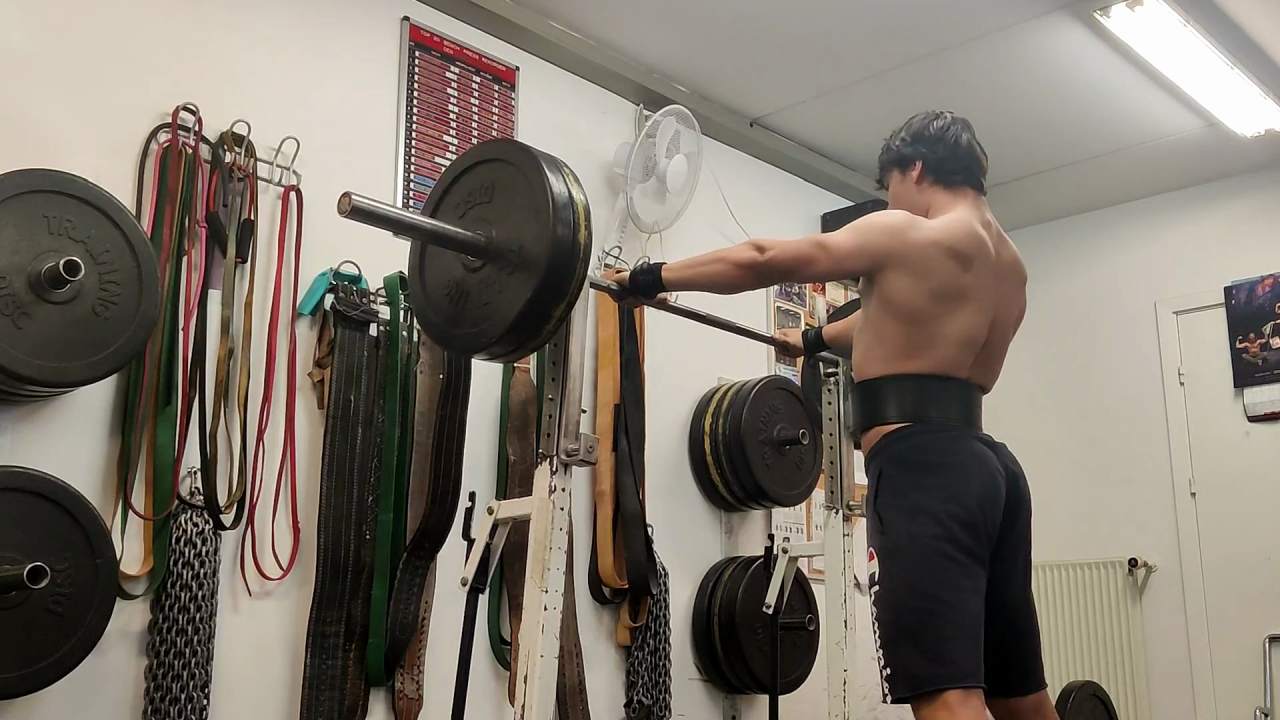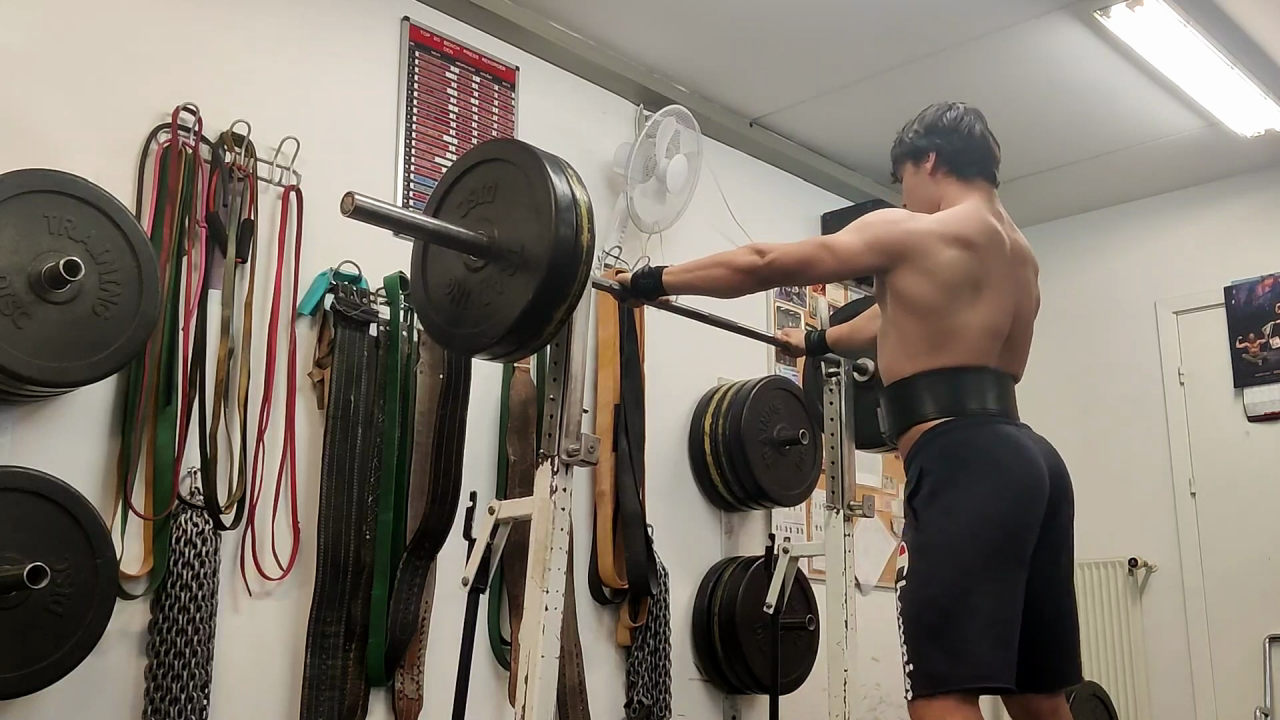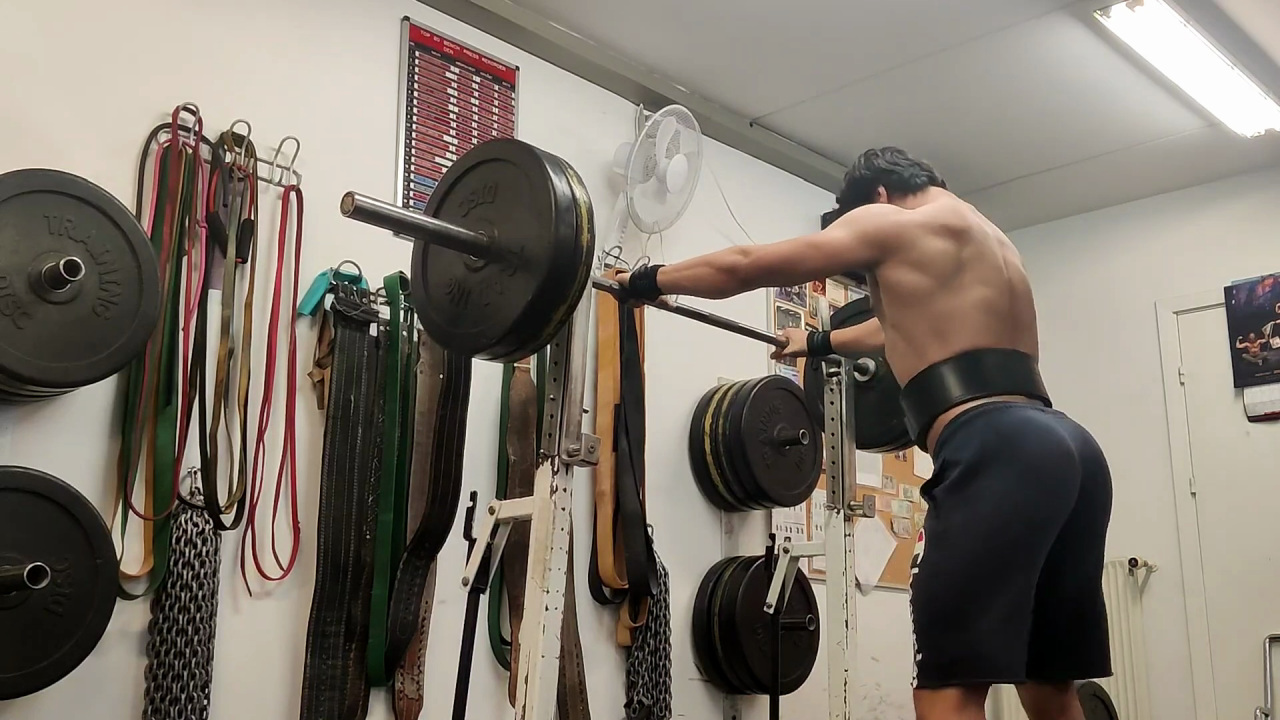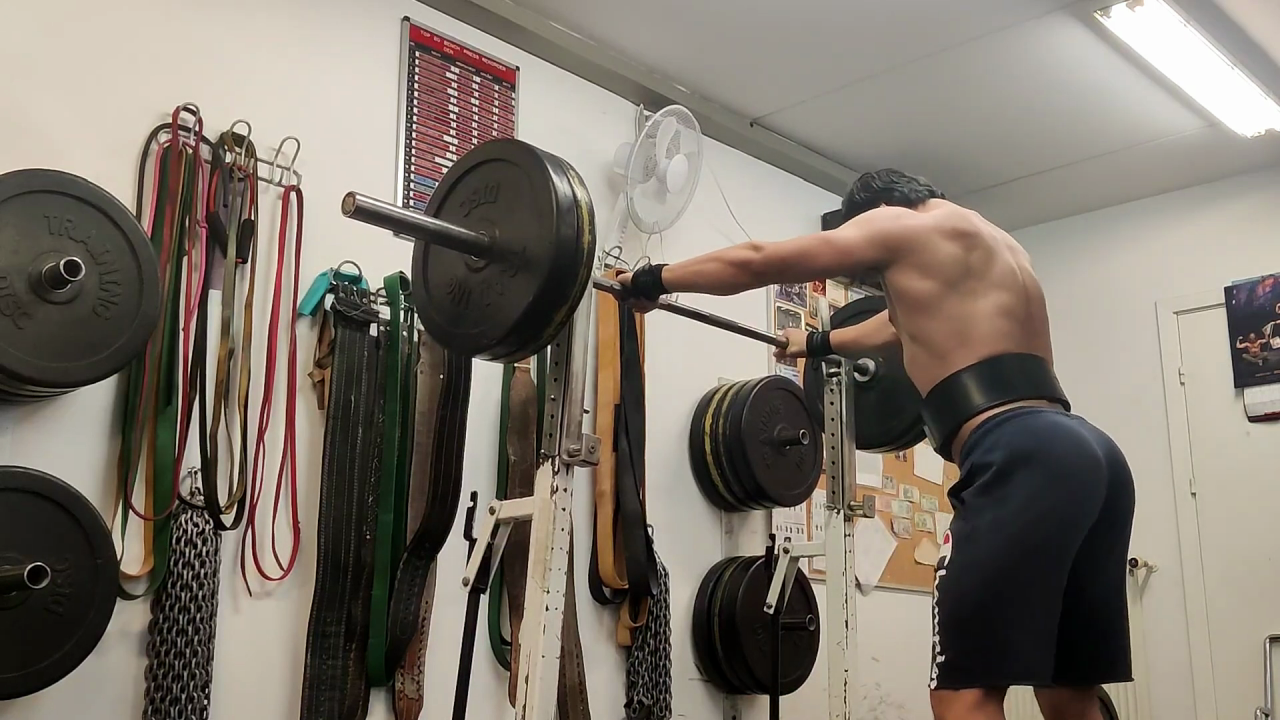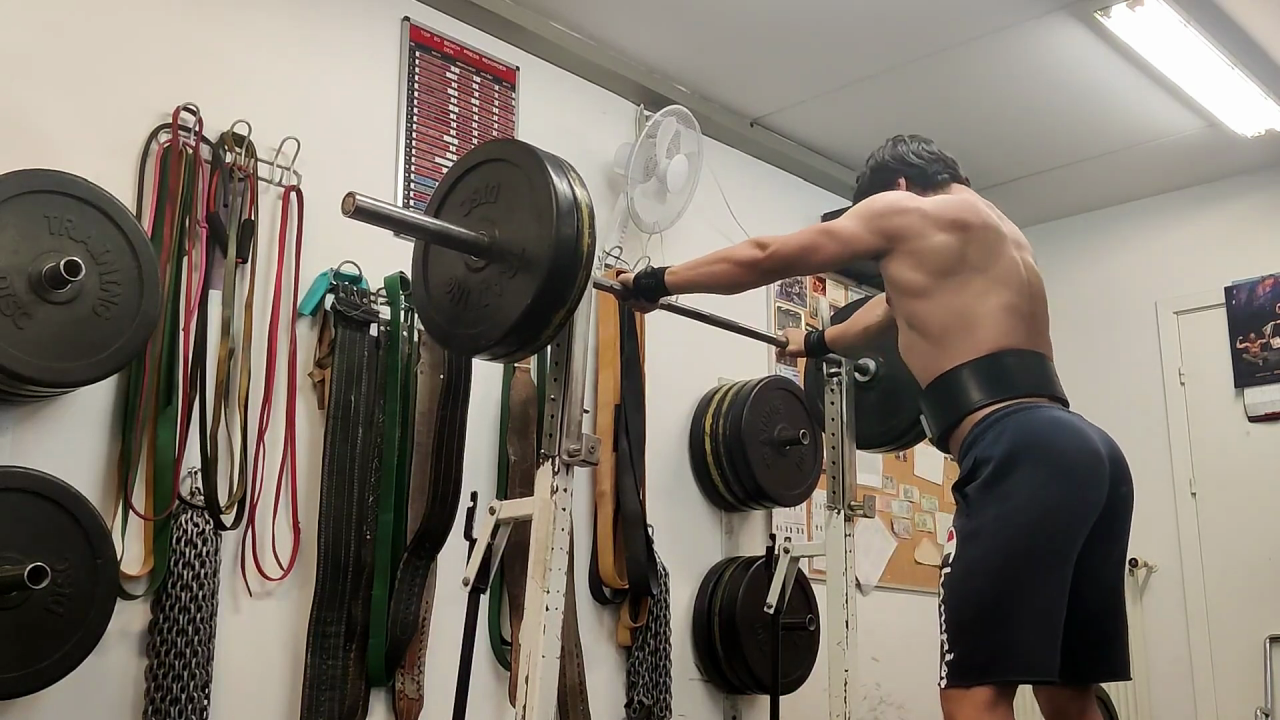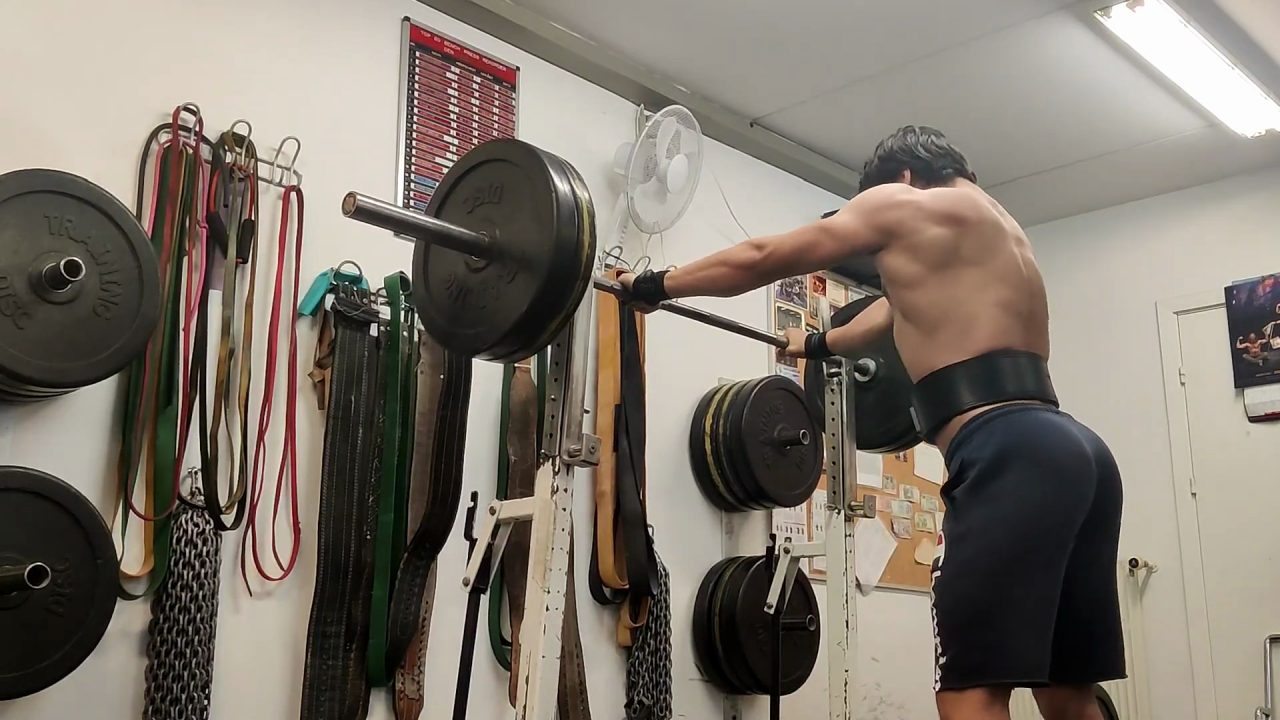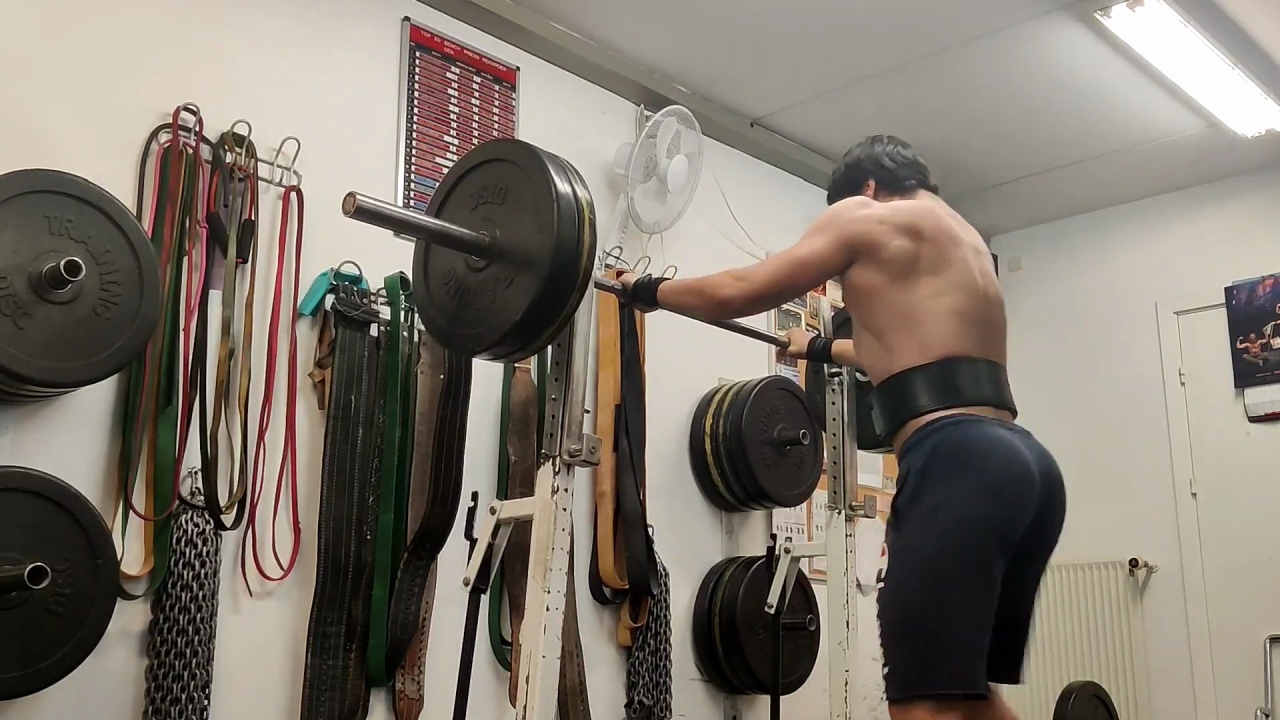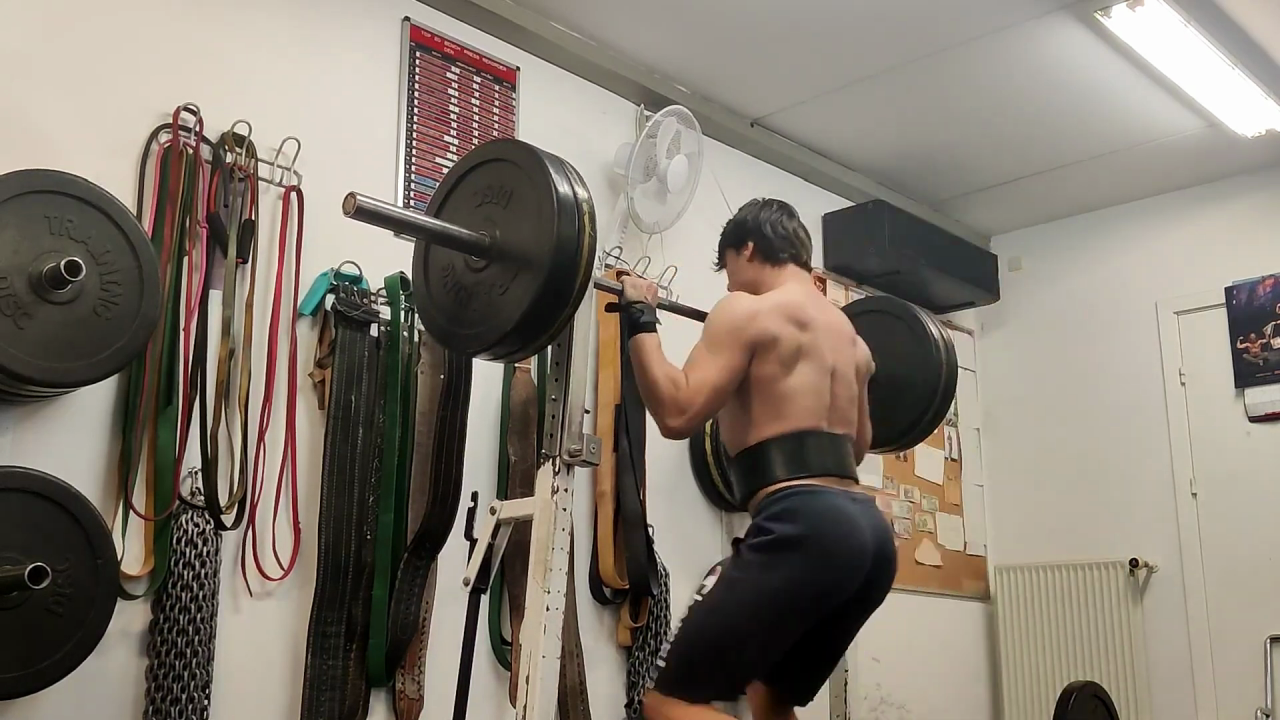
dt=0.4s
person 1, frame 1
left shoulder: (908, 234)
right shoulder: (1008, 262)
left elbow: (762, 261)
left wrist: (648, 278)
right wrist: (816, 339)
left hip: (922, 471)
right hip: (983, 466)
person 1, frame 2
left shoulder: (914, 233)
right shoulder: (1018, 254)
left elbow: (764, 265)
left wrist: (652, 281)
right wrist: (819, 341)
left hip: (964, 469)
right hip: (1026, 464)
person 1, frame 3
left shoulder: (890, 222)
right shoulder: (988, 239)
left elbow: (748, 263)
left wrist: (649, 280)
right wrist: (821, 341)
left hip: (996, 457)
right hip: (1068, 452)
person 1, frame 4
left shoulder: (900, 225)
right shoulder: (995, 243)
left elbow: (758, 261)
left wrist: (652, 279)
right wrist: (820, 342)
left hip: (1023, 461)
right hip: (1088, 457)
person 1, frame 5
left shoulder: (906, 210)
right shoulder: (997, 233)
left elbow: (763, 258)
left wrist: (654, 282)
right wrist: (819, 341)
left hip: (1023, 457)
right hip: (1086, 454)
person 1, frame 6
left shoulder: (905, 205)
right shoulder: (1002, 230)
left elbow: (761, 259)
left wrist: (655, 285)
right wrist: (821, 343)
left hip: (1010, 458)
right hip: (1075, 453)
person 1, frame 7
left shoulder: (868, 217)
right shoulder: (965, 240)
left elbow: (740, 292)
left wrist: (650, 291)
right wrist: (824, 348)
left hip: (956, 465)
right hip: (1024, 463)
person 1, frame 8
left shoulder: (747, 311)
right shoulder: (845, 332)
left elbow: (678, 413)
left wrist: (639, 318)
left hip: (805, 529)
right hip: (867, 530)
